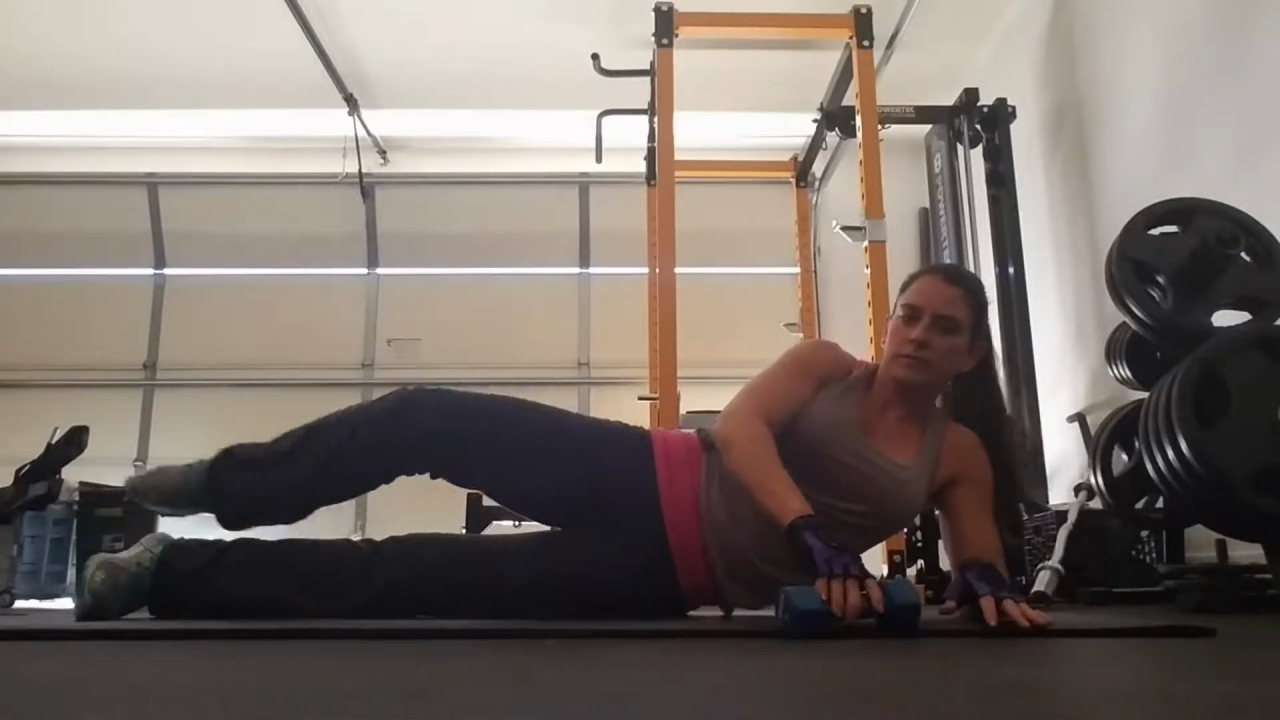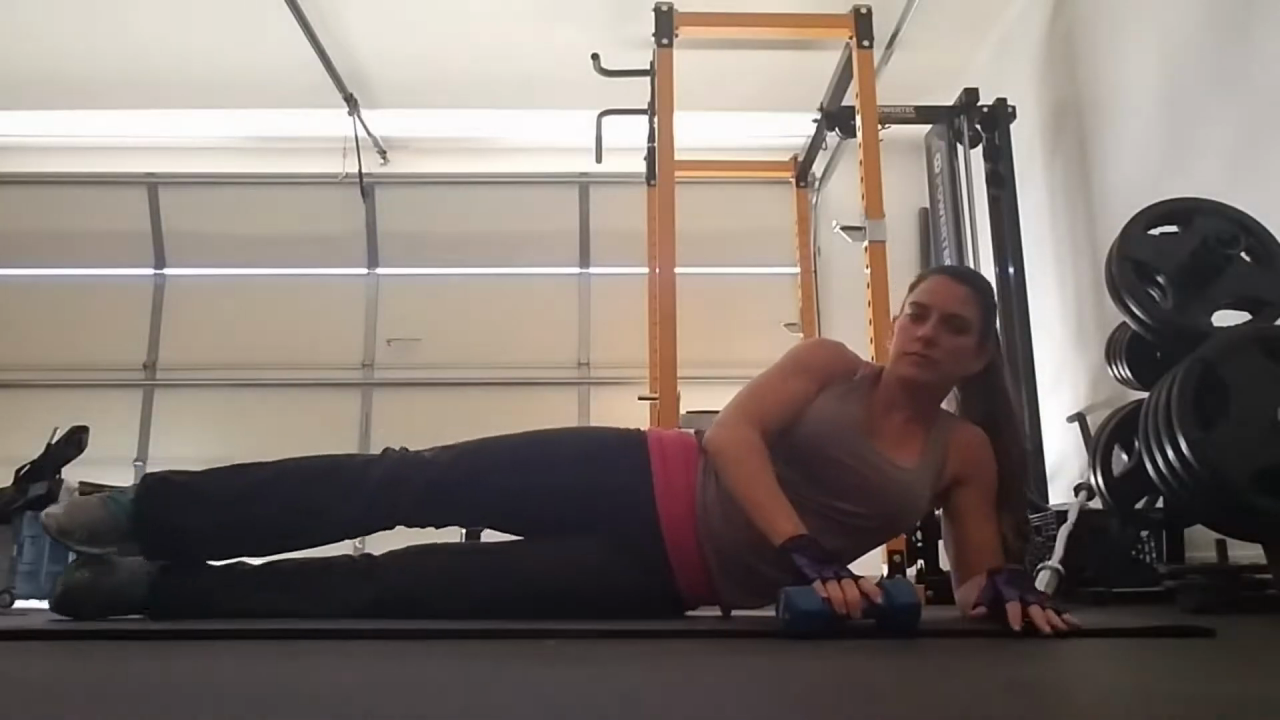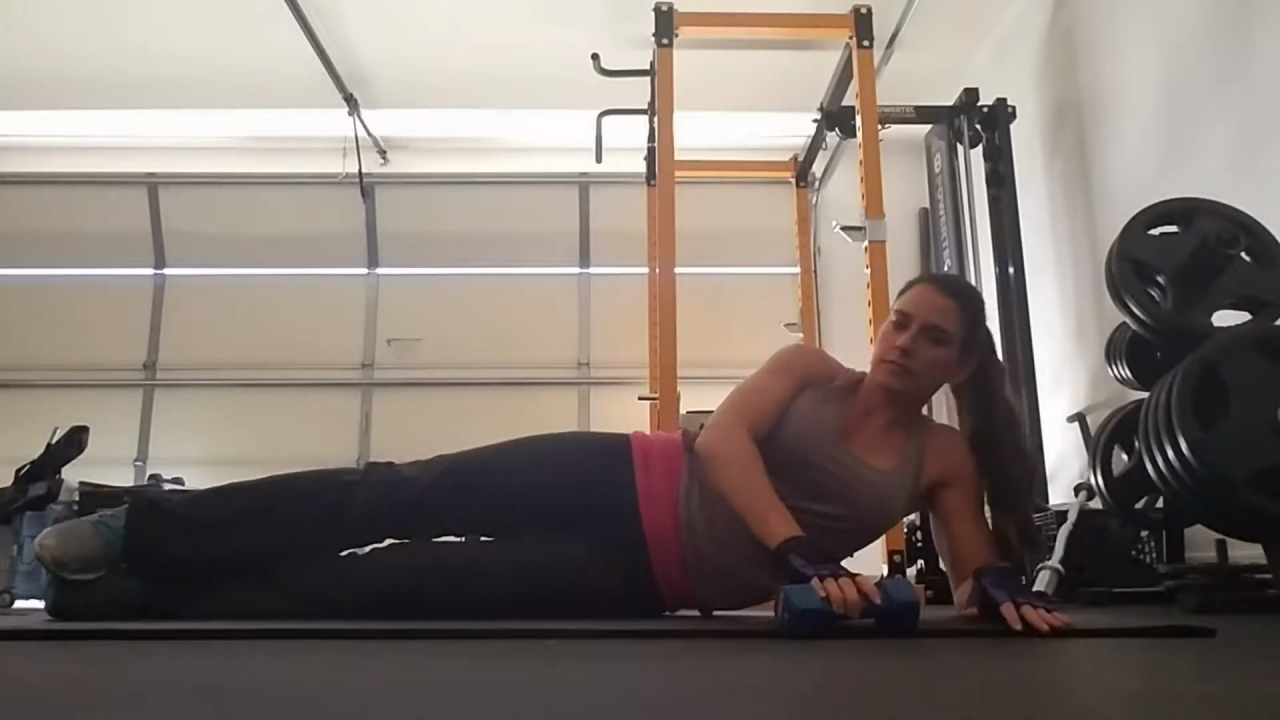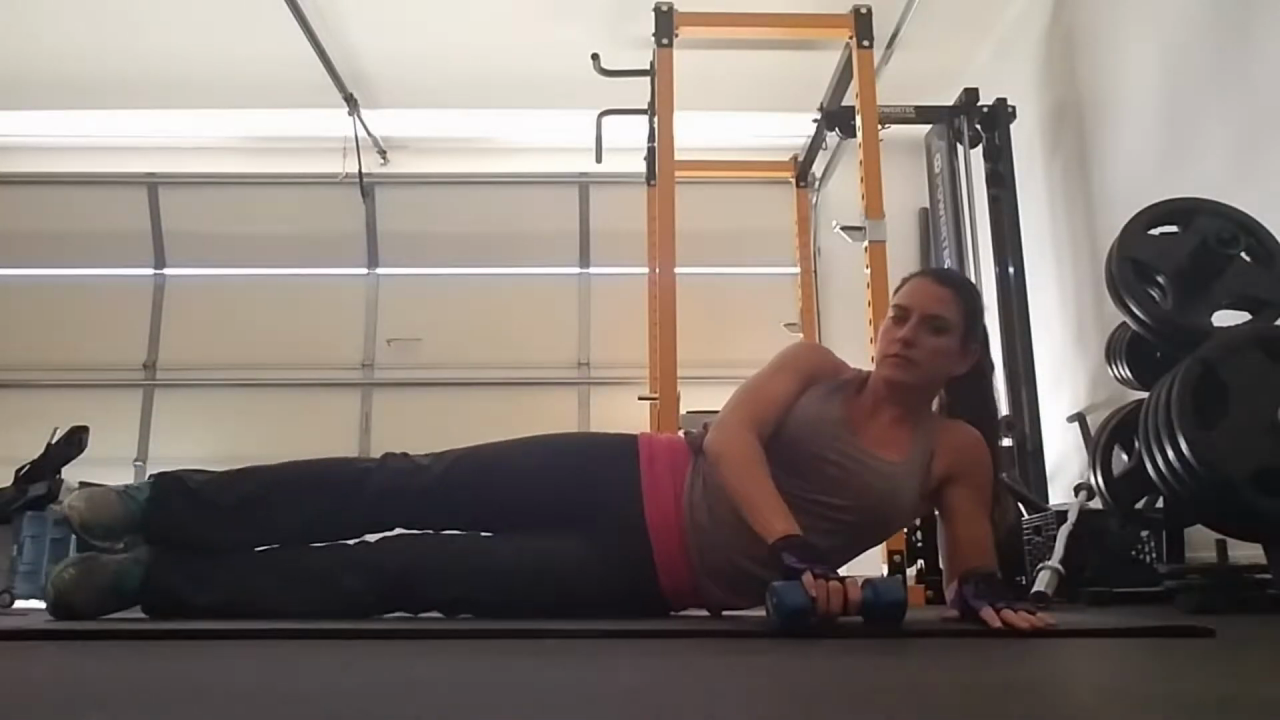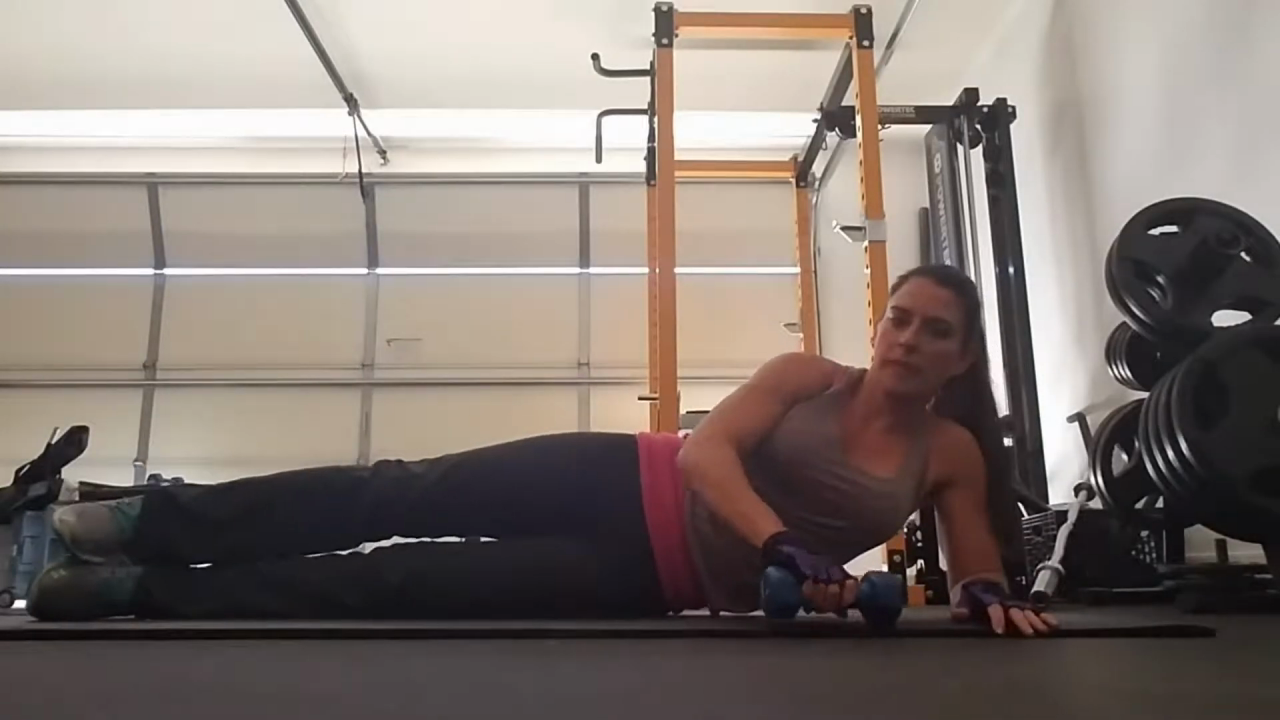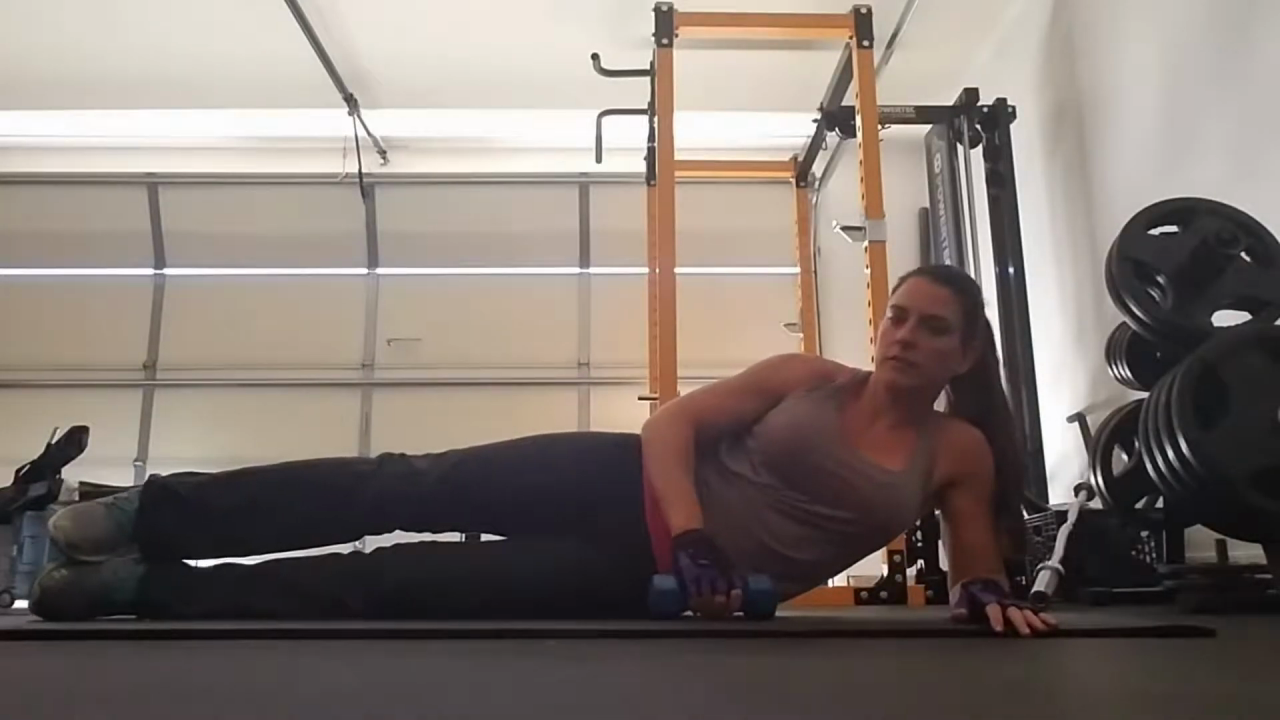
dt=0.7s
person 1, frame 1
left shoulder: (960, 456)
right shoulder: (825, 365)
left elbow: (980, 567)
right elbow: (739, 426)
left wrist: (984, 585)
right wrist: (810, 536)
left hip: (662, 576)
right hip: (645, 476)
left knee: (416, 577)
right knee: (424, 418)
left ankle: (177, 573)
right ankle: (224, 489)
person 1, frame 2
left shoulder: (966, 454)
right shoulder: (828, 364)
left elbow: (979, 578)
right elbow: (732, 433)
left wrist: (1007, 586)
right wrist: (803, 552)
left hip: (666, 580)
right hip: (643, 481)
left knee: (418, 585)
right knee: (415, 483)
left ankle: (162, 587)
right ankle: (146, 512)
person 1, frame 3
left shoulder: (945, 461)
right shoulder: (810, 368)
left elbow: (972, 573)
right elbow: (721, 437)
left wrist: (1000, 588)
right wrist: (798, 554)
left hip: (647, 581)
right hip: (624, 482)
left knee: (406, 584)
right knee: (403, 496)
left ankle: (145, 597)
right ankle: (139, 533)
person 1, frame 4
left shoulder: (955, 452)
right shoulder: (815, 366)
left elbow: (972, 575)
right elbow: (730, 434)
left wrist: (983, 595)
right wrist: (794, 549)
left hip: (652, 580)
right hip: (633, 482)
left knee: (411, 571)
right knee: (415, 489)
left ankle: (157, 578)
right ankle: (162, 509)
person 1, frame 5
left shoulder: (950, 455)
right shoulder: (809, 377)
left elbow: (975, 570)
right elbow: (704, 448)
left wrist: (991, 599)
right wrist: (784, 547)
left hip: (650, 583)
right hip: (628, 484)
left knee: (406, 585)
right knee: (406, 498)
left ankle: (150, 590)
right ankle: (152, 523)
person 1, frame 6
left shoulder: (958, 453)
right shoulder: (808, 376)
left elbow: (976, 569)
right elbow: (671, 423)
left wrist: (988, 596)
right wrist: (692, 534)
left hip: (646, 578)
right hip: (630, 486)
left knee: (409, 585)
right knee: (413, 489)
left ankle: (152, 584)
right ankle: (151, 510)
